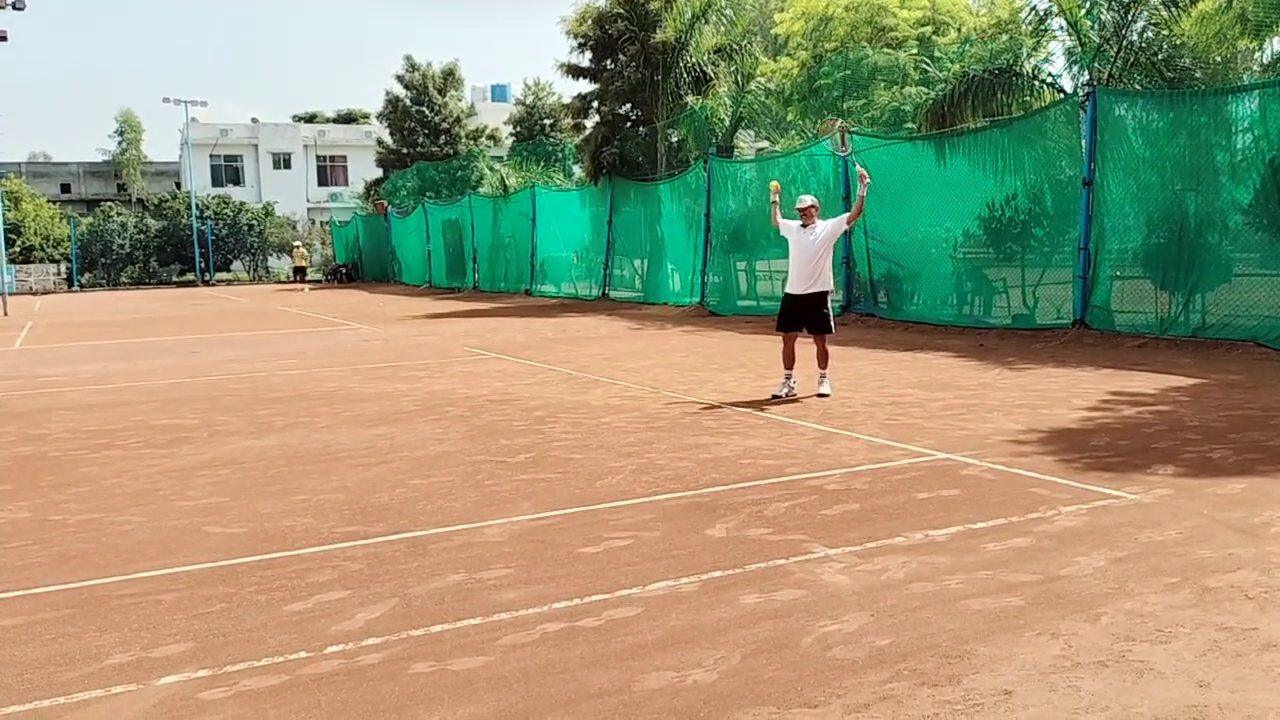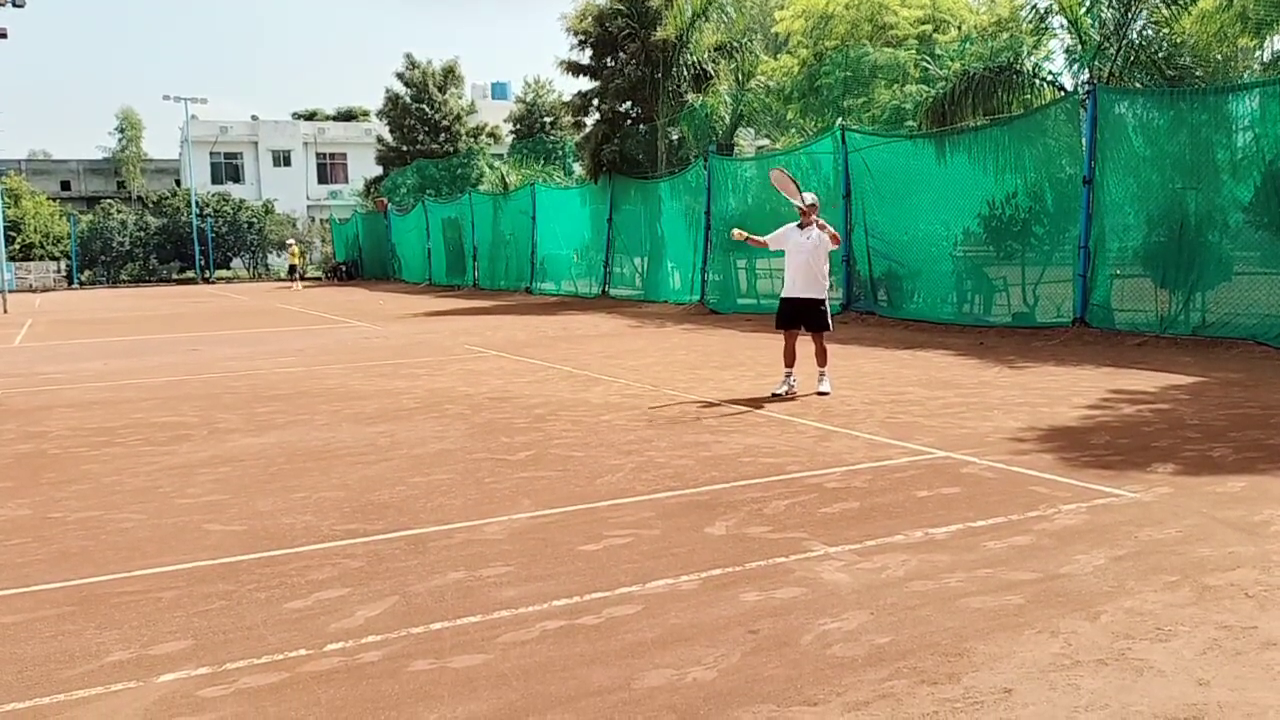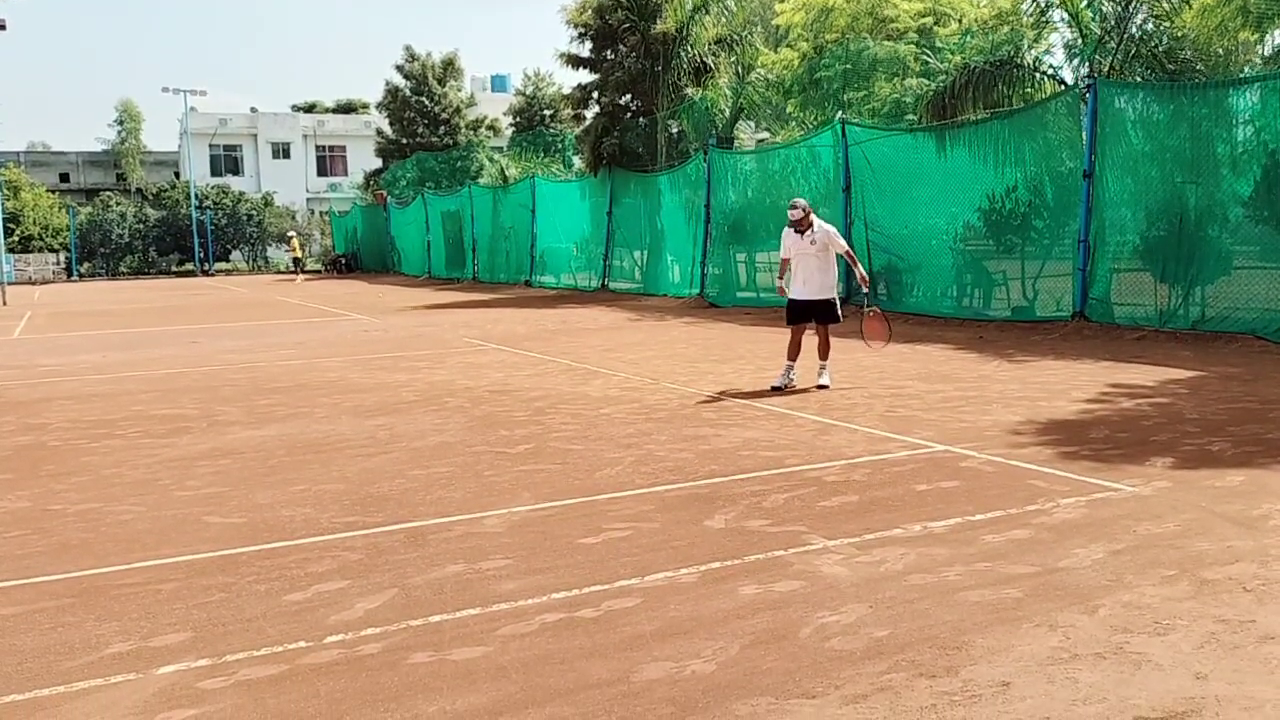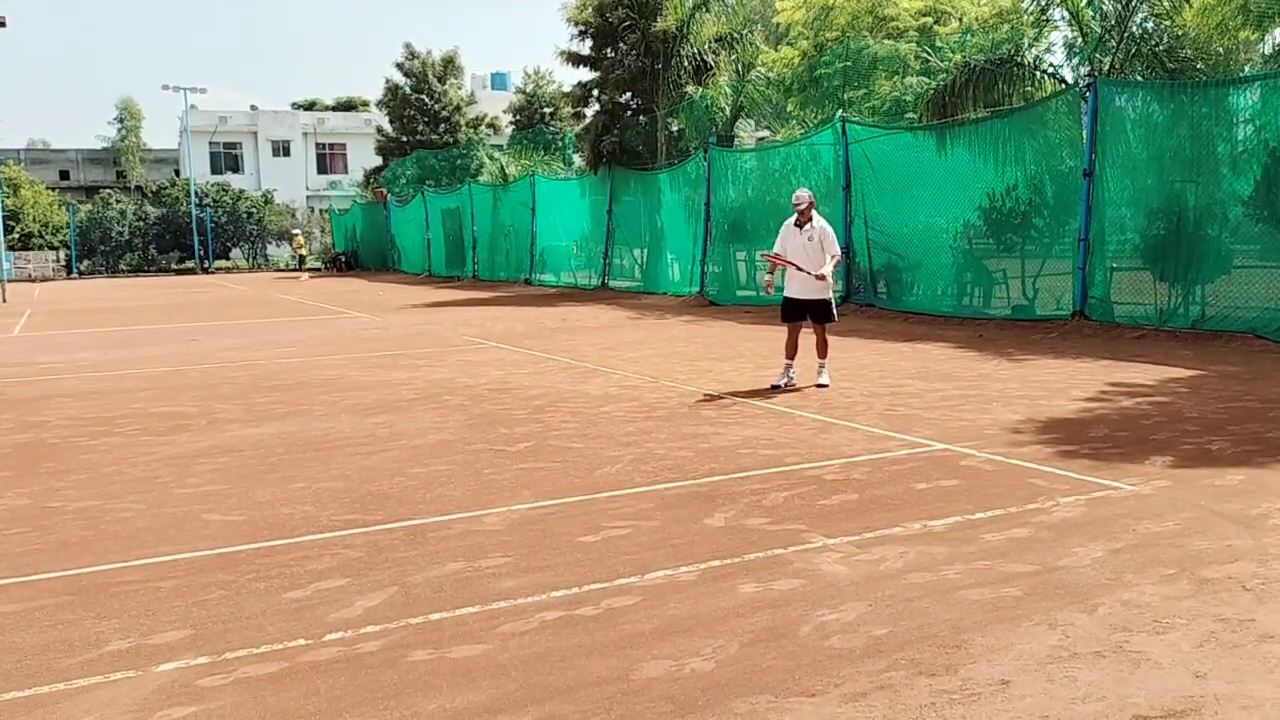
dt=0.7s
person 1, frame 1
left shoulder: (829, 228)
right shoulder: (793, 228)
left elbow: (856, 213)
right elbow: (776, 221)
left wrist: (863, 187)
right wrist: (775, 197)
left hip: (817, 294)
right hip: (792, 293)
left knee: (820, 340)
right knee: (788, 339)
left ankle: (824, 380)
right ankle: (789, 382)
person 1, frame 2
left shoulder: (821, 232)
right shoulder: (788, 230)
left elbow: (837, 241)
right elbow: (764, 242)
left wrist: (825, 226)
right wrist: (745, 236)
left hip: (814, 295)
right hip: (790, 295)
left knee: (818, 339)
right knee: (789, 339)
left ankle: (823, 378)
right ankle: (789, 380)
person 1, frame 3
left shoulder: (826, 231)
right shoulder: (788, 232)
left elbow: (845, 251)
right elbow: (785, 258)
left wrist: (858, 270)
right wrist: (780, 280)
left hip: (824, 293)
right hip: (797, 293)
left knee: (823, 333)
right knee: (796, 333)
left ankle: (823, 372)
right ankle: (788, 373)
person 1, frame 4
left shoulder: (823, 228)
right shoulder: (787, 226)
left elbow: (836, 254)
right elbow: (779, 254)
left wrist: (827, 269)
right wrist: (769, 275)
left hip: (818, 292)
right hip: (793, 291)
left knee: (820, 332)
right knee: (792, 331)
left ankle: (823, 371)
right ankle: (788, 372)
